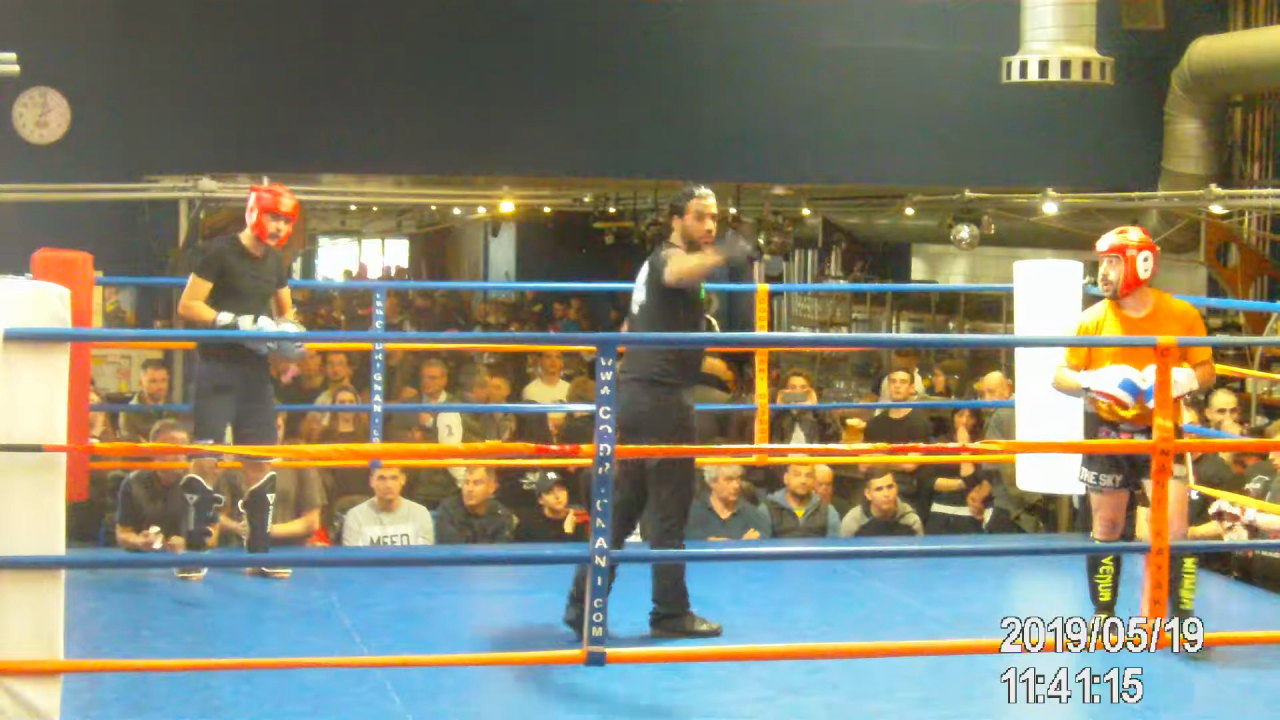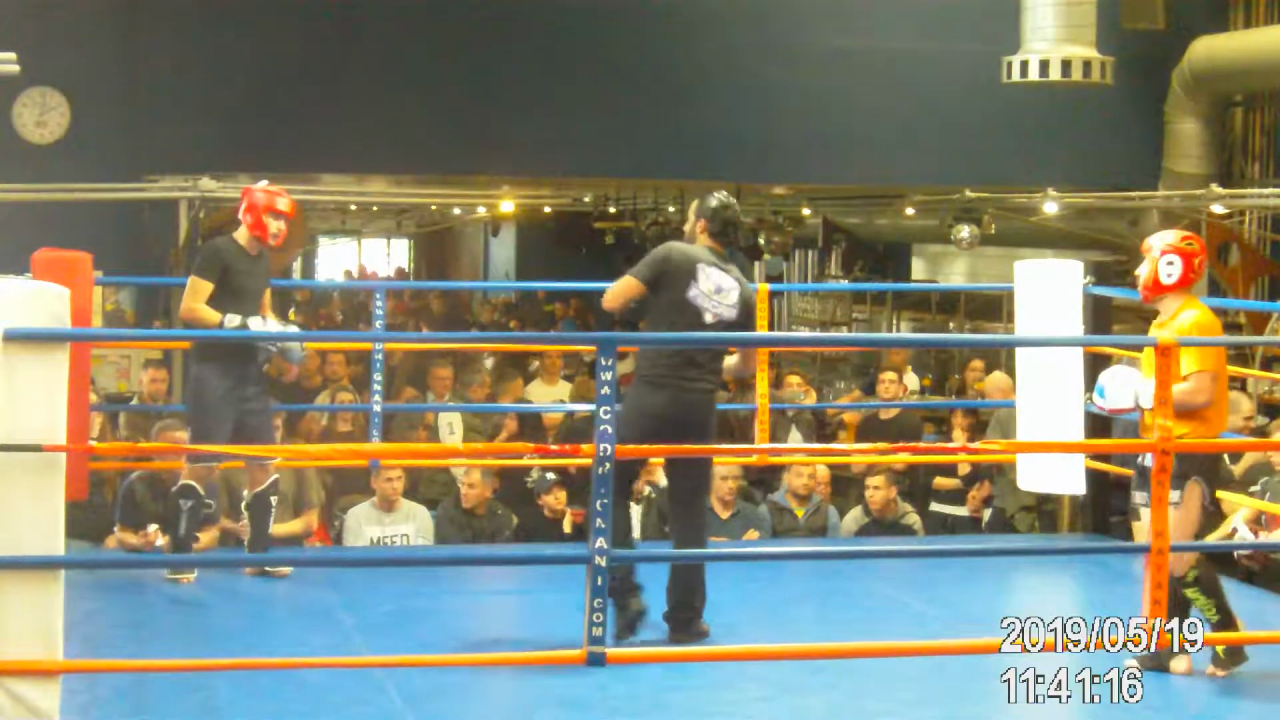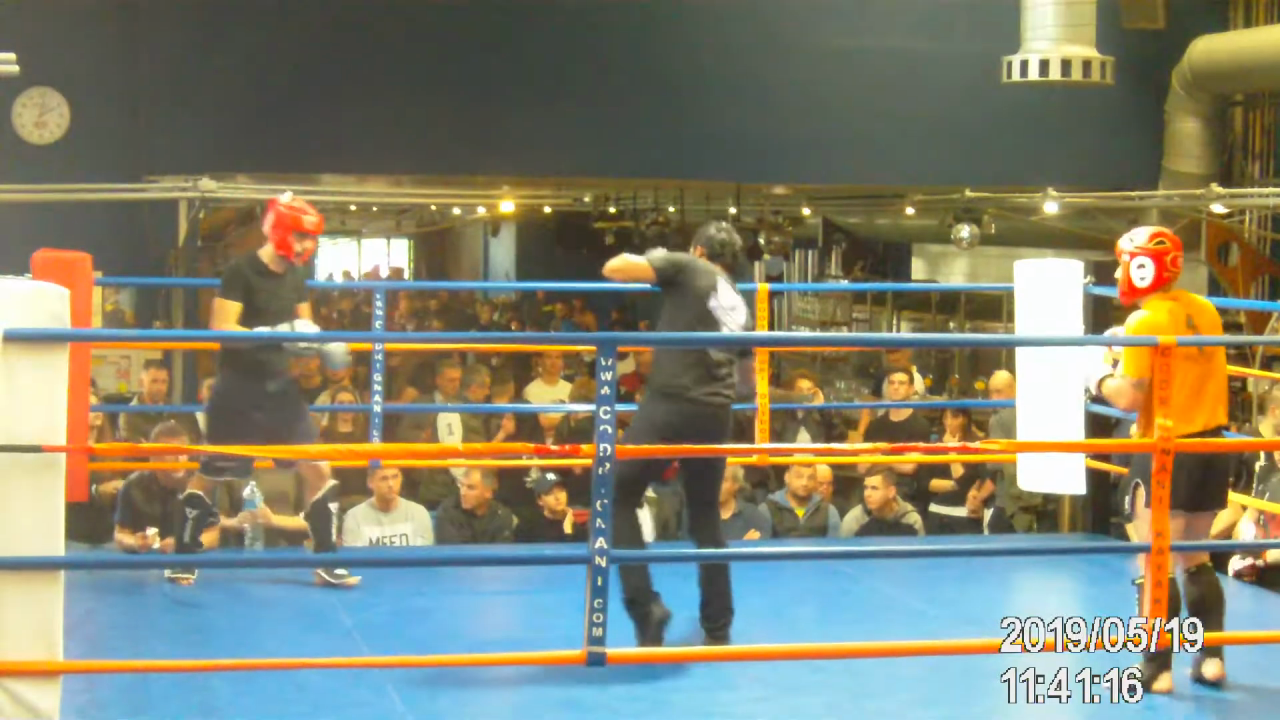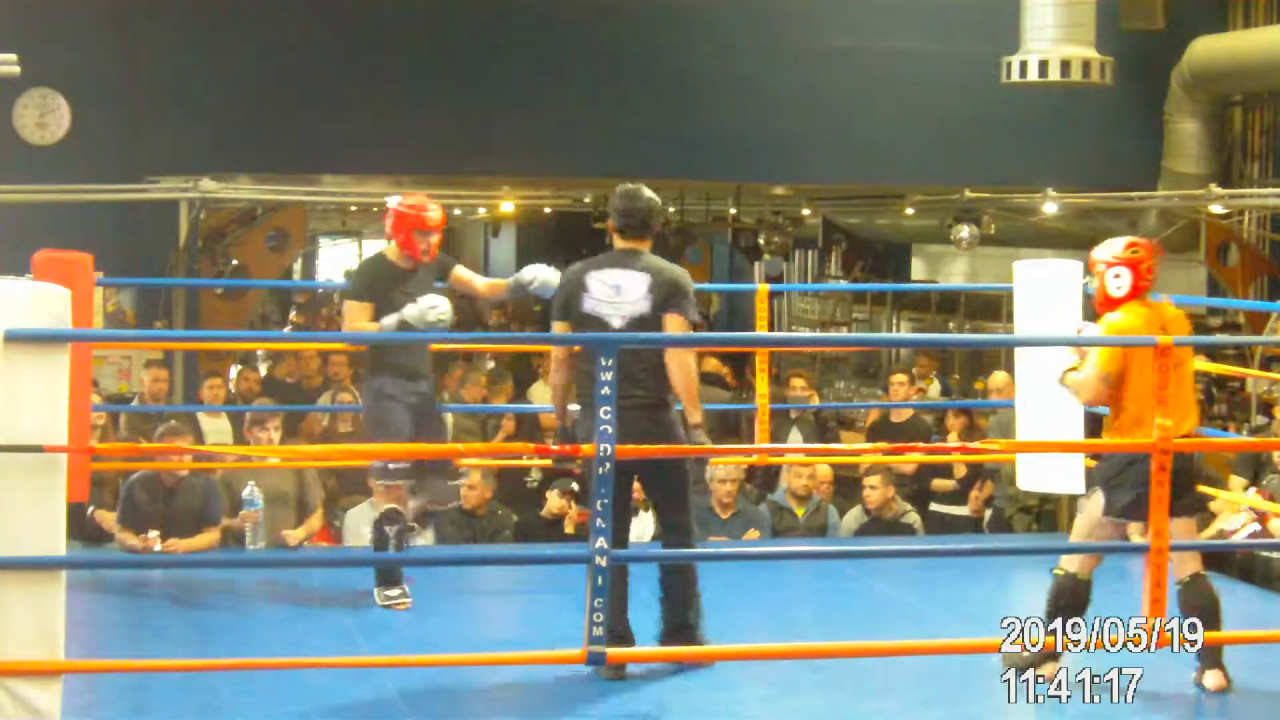
dt=0.7s
person 1, frame 1
left shoulder: (661, 261)
right shoulder: (668, 257)
left elbow: (633, 329)
right elbow: (678, 270)
right wrist: (722, 253)
left hip: (635, 395)
right hip: (661, 398)
left knee: (625, 502)
right knee: (671, 508)
left ankle: (582, 602)
right ankle: (671, 612)
person 1, frame 2
left shoulder: (672, 255)
right shoulder: (742, 289)
left elbow: (612, 303)
right elbow: (747, 365)
left wrist: (648, 298)
left hip: (649, 395)
right hip: (698, 405)
left knee: (614, 492)
right knee: (689, 512)
left ankle: (625, 594)
right ankle: (685, 619)
person 1, frame 3
left shoulder: (685, 267)
right shoulder: (742, 307)
left elbow: (613, 269)
right elbow: (743, 370)
left wrist: (652, 258)
left hip: (668, 406)
right hip: (716, 417)
left knee: (617, 499)
right knee: (706, 518)
left ankle: (644, 604)
right ankle: (718, 625)
person 1, frame 4
left shoulder: (576, 277)
right shoulder: (672, 278)
left elbow: (560, 360)
right elbow: (678, 354)
left wrist: (562, 421)
right wrist: (696, 421)
left hip: (599, 422)
right hip: (656, 420)
left knee: (610, 536)
right knee: (677, 527)
left ankle: (614, 647)
right ankle: (682, 633)
person 2, frame 1
left shoulder: (1181, 315)
right shoulder: (1092, 320)
left elbow: (1206, 368)
right elbow: (1062, 376)
left wrist: (1182, 380)
right wrist: (1092, 381)
right hip: (1107, 436)
left knee: (1177, 529)
right knee: (1108, 532)
left ankle: (1181, 620)
right ankle: (1104, 617)
person 2, frame 2
left shoulder: (1195, 321)
right shoulder: (1160, 323)
left elbow: (1202, 392)
left wrist: (1142, 394)
right wrist: (1128, 389)
left hip: (1188, 455)
right hip: (1155, 453)
left knee: (1177, 559)
left ankle: (1228, 640)
right ankle: (1168, 648)
person 2, frame 3
left shoulder: (1144, 321)
right shoulder: (1205, 310)
left elbow: (1128, 397)
left wrist: (1100, 376)
left hip: (1167, 453)
right hip: (1211, 447)
right knee: (1197, 559)
left ankle: (1157, 668)
right ankle: (1210, 657)
person 2, frame 4
left shoulder: (1117, 325)
right shoulder: (1175, 319)
left elbow: (1095, 391)
left wrist: (1070, 369)
left hip: (1130, 459)
right hip: (1177, 455)
left knee: (1077, 560)
right knee: (1188, 567)
left ankle: (1046, 654)
right ankle: (1212, 665)
person 3, frame 1
left shoulder: (276, 261)
right shoulder: (219, 251)
left elbow: (285, 310)
right elbow: (187, 306)
left wrist: (288, 332)
right wrist: (235, 322)
left hip: (256, 368)
right hip: (216, 368)
left knee: (259, 460)
right knee: (206, 458)
left ankle: (258, 550)
person 3, frame 2
left shoulder: (262, 259)
right shoulder: (217, 251)
right elbow: (189, 309)
left wrist: (280, 336)
right wrist: (241, 323)
left hip: (251, 370)
right hip: (214, 369)
left knee: (263, 462)
right knee: (202, 462)
left ankle: (259, 552)
person 3, frame 3
left shoulder: (296, 275)
right shoulder: (239, 272)
right elbow: (222, 329)
left wrist: (322, 345)
right wrist: (275, 333)
left hip: (280, 384)
right hip: (238, 386)
left knee: (317, 469)
right knee: (210, 474)
left ankle: (326, 561)
right ankle: (184, 557)
person 3, frame 4
left shoulder: (434, 263)
right shoulder: (370, 272)
left elbow: (483, 288)
right elbow: (352, 331)
left wrist: (520, 284)
right wrist: (402, 320)
left hip: (422, 385)
right hip: (386, 387)
left knee: (442, 484)
left ankle: (387, 550)
right ankle: (387, 581)
